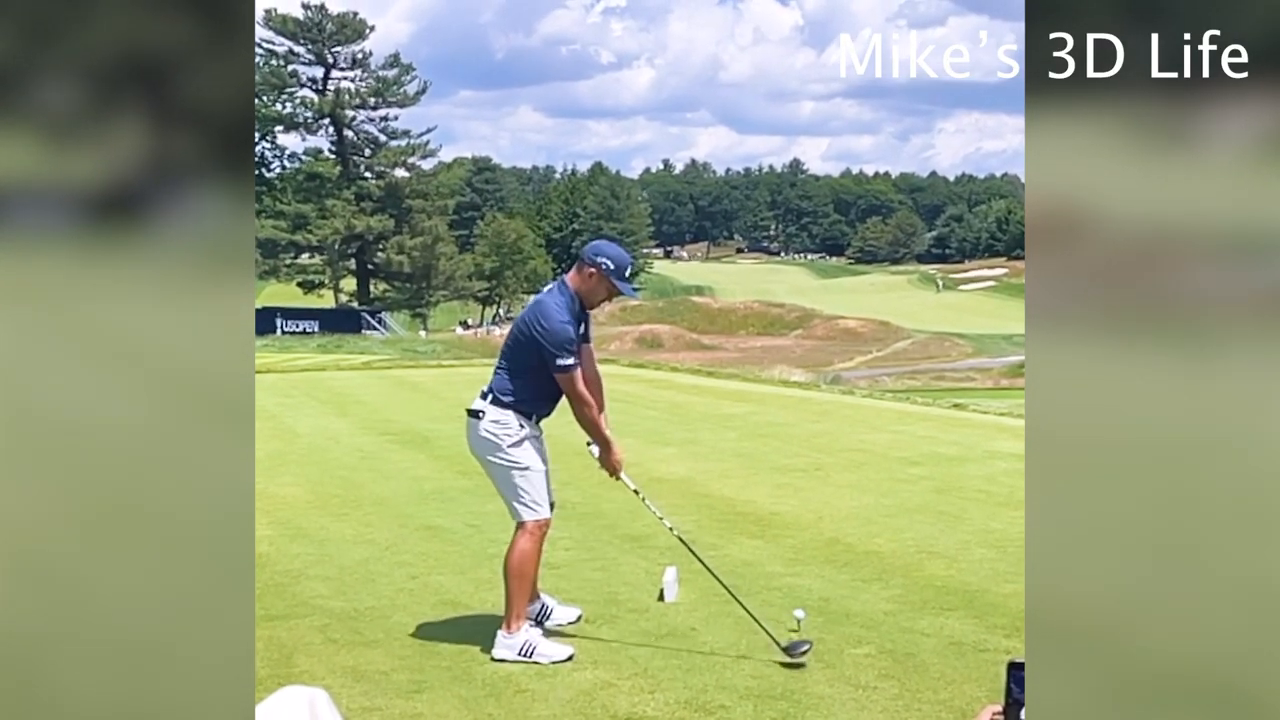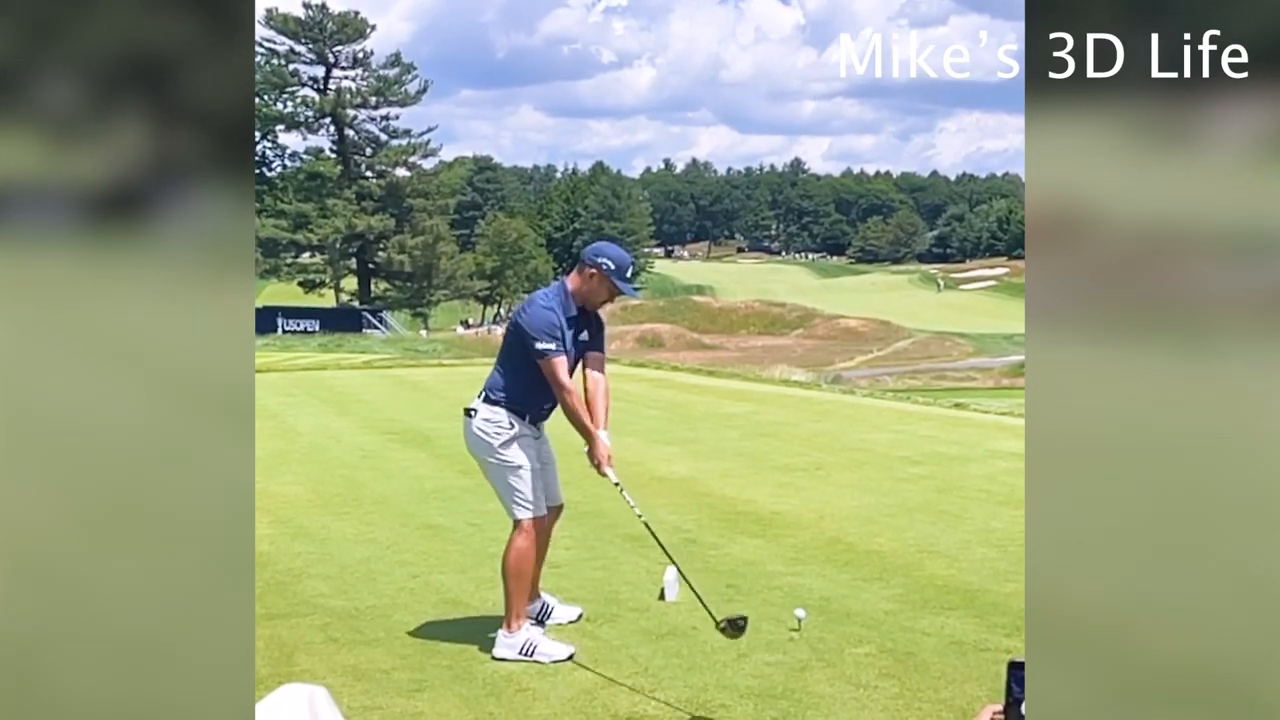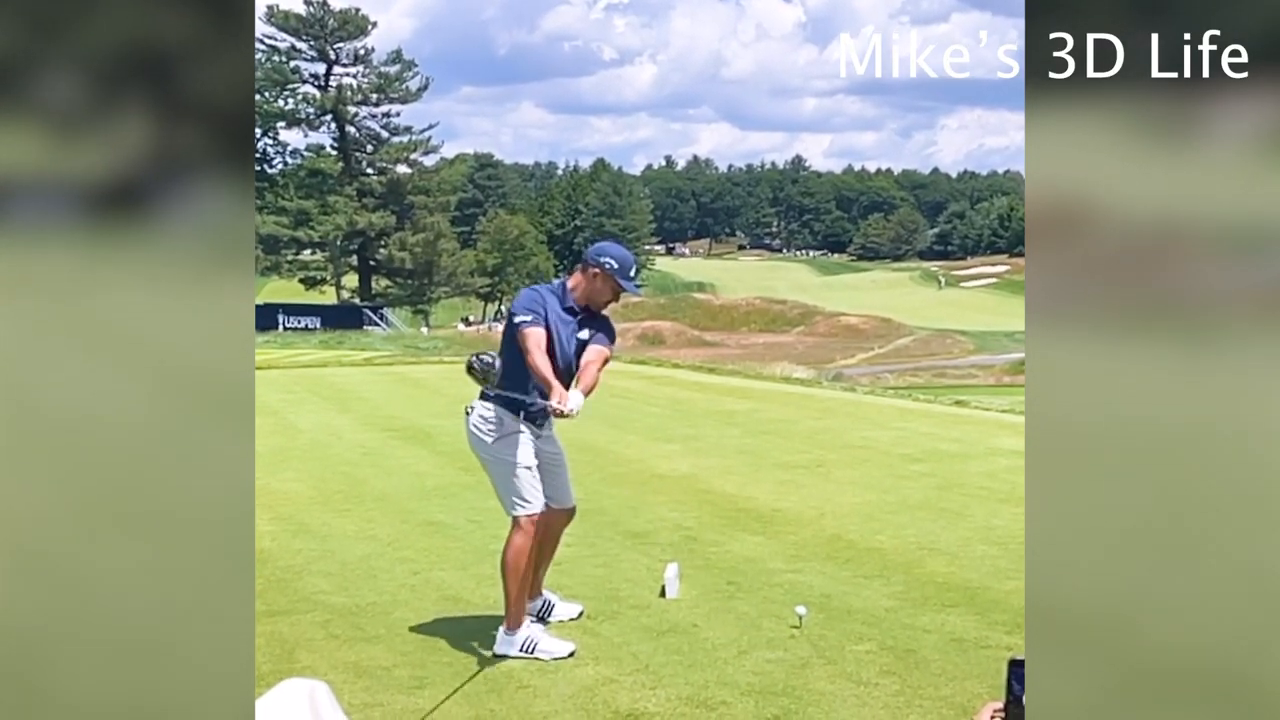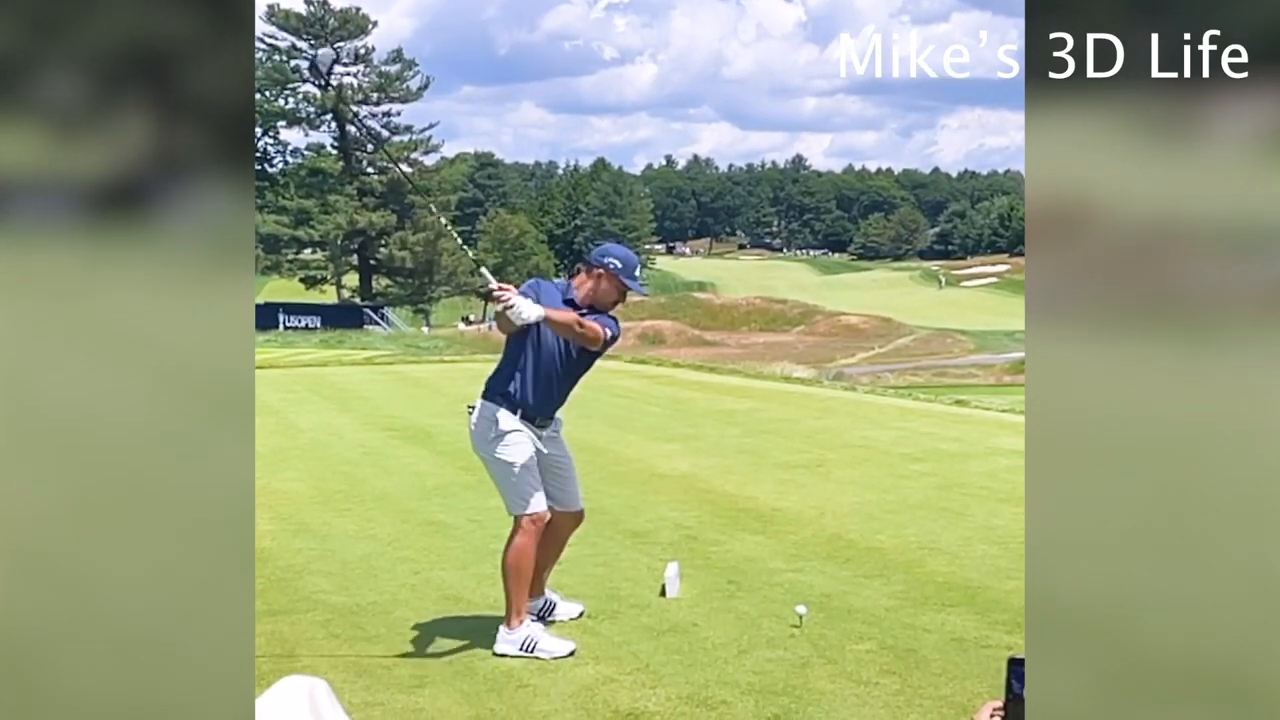
dt=0.3s
person 1, frame 1
left shoulder: (574, 307)
right shoulder: (554, 317)
left elbow: (590, 373)
right elbow: (577, 394)
left wrist: (605, 434)
right wrist: (606, 445)
left hip: (520, 424)
right hip: (503, 425)
left knee: (539, 512)
right knee: (533, 521)
left ankle: (531, 602)
right ankle: (512, 634)
person 1, frame 2
left shoulder: (591, 321)
right shoulder: (542, 310)
left elbow: (595, 376)
right elbow: (561, 384)
left wrist: (601, 433)
right wrist: (592, 439)
left hip: (528, 425)
right hip: (499, 424)
left knee: (549, 510)
right knee: (530, 519)
left ankle: (532, 601)
right ankle: (513, 633)
person 1, frame 3
left shoulder: (601, 326)
right shoulder: (535, 298)
left elbow: (593, 363)
right elbow: (533, 350)
left wrist: (576, 394)
right wrist: (552, 386)
left hip: (539, 424)
right hip: (501, 420)
left knee: (560, 510)
right knee: (528, 516)
left ankle: (533, 598)
right ankle: (514, 631)
person 1, frame 4
left shoulder: (606, 325)
right shoulder: (539, 289)
left elbow: (583, 332)
right elbow: (507, 323)
left wrist: (539, 312)
right wrist: (510, 306)
left hip: (545, 426)
right hip: (503, 419)
left knee: (569, 513)
right knee: (530, 516)
left ankle: (534, 597)
right ankle: (515, 629)
